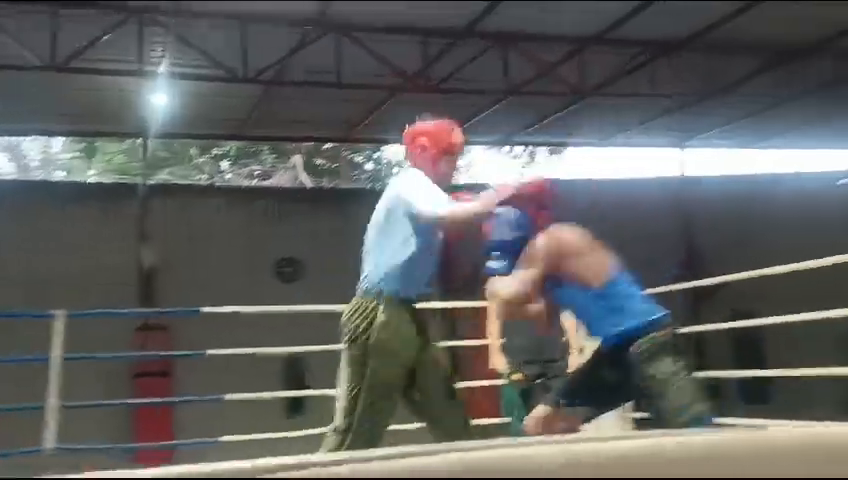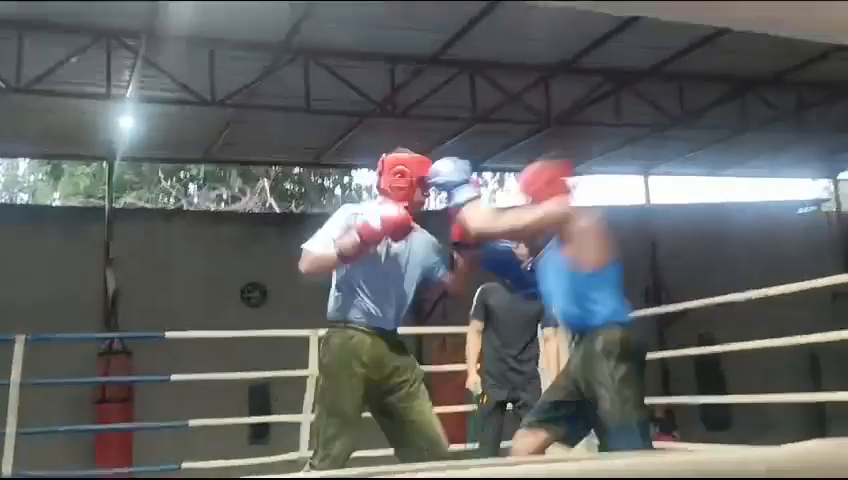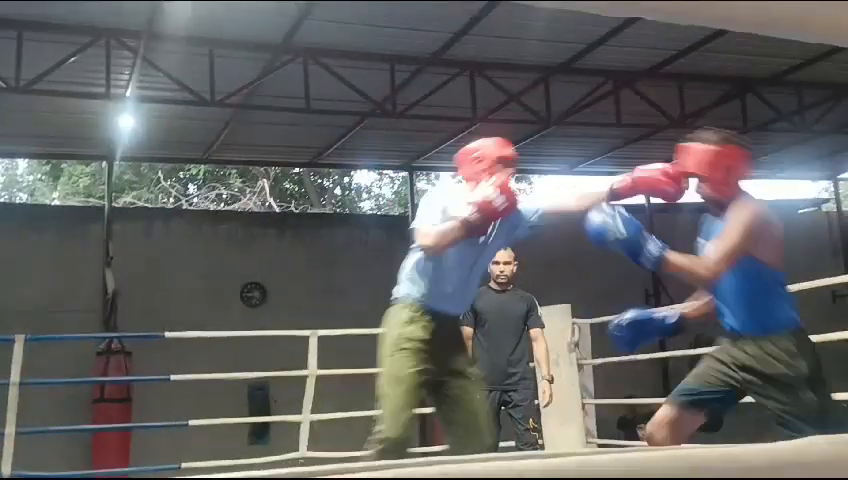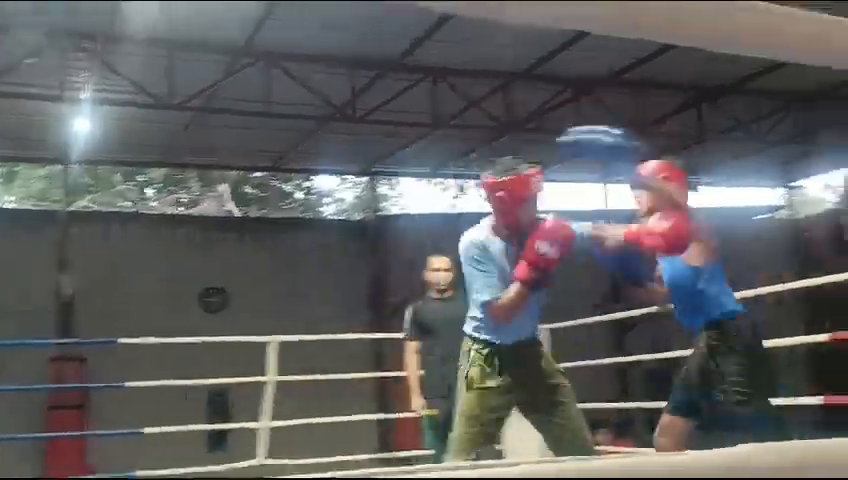
dt=0.4s
person 1, frame 1
left shoulder: (424, 191)
right shoulder: (411, 185)
right elbow: (451, 218)
right wrist: (504, 191)
left hip: (406, 318)
right hip: (380, 317)
left knee: (451, 421)
right knee: (359, 428)
person 1, frame 2
left shoulder: (421, 240)
right shoulder: (353, 215)
left elbow: (455, 284)
right elbow: (309, 264)
right wrist: (357, 242)
left hip: (392, 349)
right hip: (349, 344)
left knee: (432, 451)
right knee: (331, 453)
person 1, frame 3
left shoulder: (508, 213)
right shoulder: (443, 197)
left elbow: (571, 204)
right elbow: (429, 244)
left wrist: (625, 186)
right wrist: (473, 216)
left hip: (447, 328)
right hip: (412, 319)
left knee: (473, 442)
right knee: (393, 434)
person 1, frame 4
left shoulder: (540, 229)
right shoulder: (476, 243)
right elbow: (499, 314)
right wrist: (533, 268)
left hip: (528, 353)
right hip: (487, 359)
left knee: (579, 451)
right knee: (462, 458)
person 2, frame 1
left shoulder: (549, 242)
right shoulder: (553, 244)
left elbow: (505, 302)
left wrist: (499, 262)
left hip: (646, 348)
right hip: (615, 353)
right knee: (538, 426)
person 2, frame 2
left shoulder: (568, 215)
right shoulder: (560, 238)
left elbow: (486, 227)
left wrist: (461, 188)
left hip: (607, 346)
right hip: (587, 349)
right knee: (526, 447)
person 2, frame 3
left shoulder: (750, 214)
right shoulder: (714, 221)
left elbow: (709, 274)
left wrist: (644, 247)
right wrist: (666, 321)
left hip: (777, 348)
right hip: (733, 349)
right knee: (660, 431)
person 2, frame 4
left shoulder: (678, 221)
right shoulder: (659, 234)
right elbow: (663, 296)
left hip: (726, 339)
right hip: (711, 341)
left knee: (752, 441)
right knee: (667, 438)
person 3, frame 1
right shoulder: (503, 267)
left elbow: (566, 310)
right elbow: (495, 312)
left wrist: (576, 349)
right wrist: (495, 351)
left hip: (556, 357)
right hip: (520, 358)
right knee: (521, 419)
person 3, frame 2
left shoulder: (539, 297)
right shoulder: (486, 293)
left elbow: (550, 339)
right elbow: (475, 333)
right wrist: (472, 371)
left hip: (528, 385)
right hip: (492, 381)
right knee: (488, 446)
person 3, frame 3
left shoulder: (527, 300)
right shoulder: (475, 298)
left elbow: (537, 339)
right elbow: (466, 338)
left wrist: (546, 378)
left hip: (521, 384)
right hip: (485, 383)
left knee: (529, 444)
person 3, frame 4
left shoulder: (466, 304)
right shoulder: (417, 310)
right elbow: (412, 352)
right wrist: (415, 394)
right hip: (436, 393)
right knee: (440, 453)
